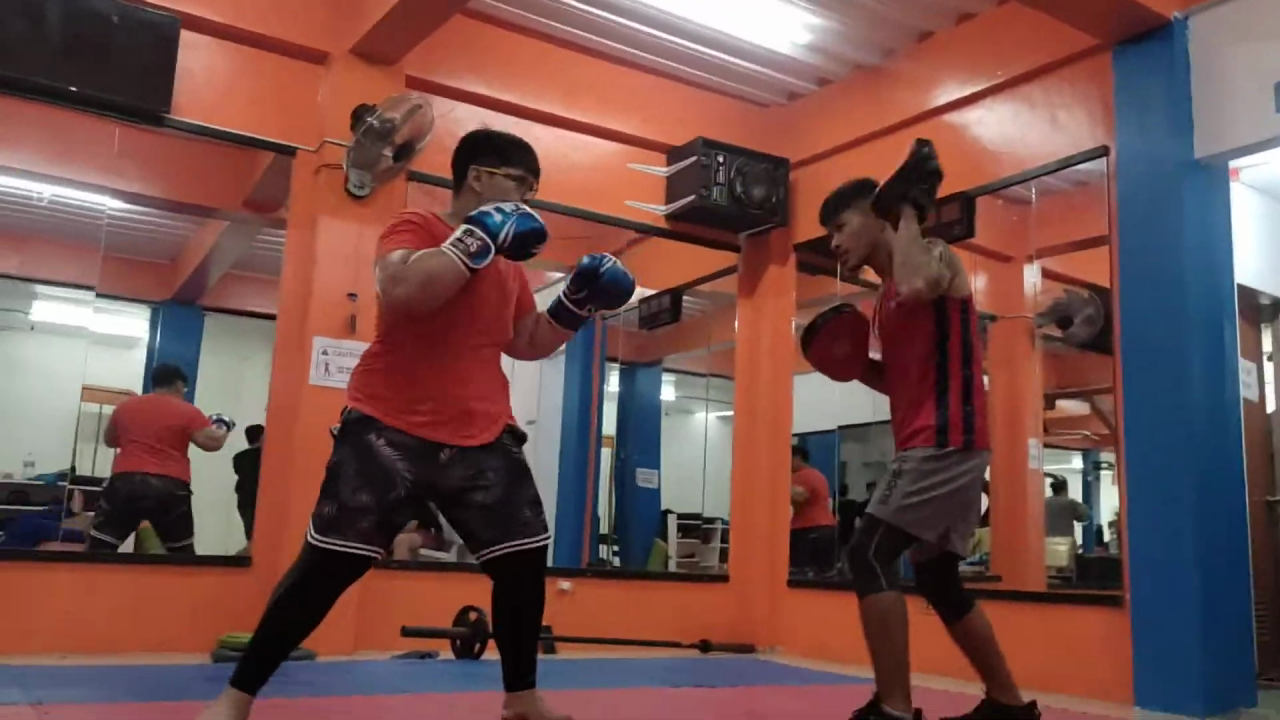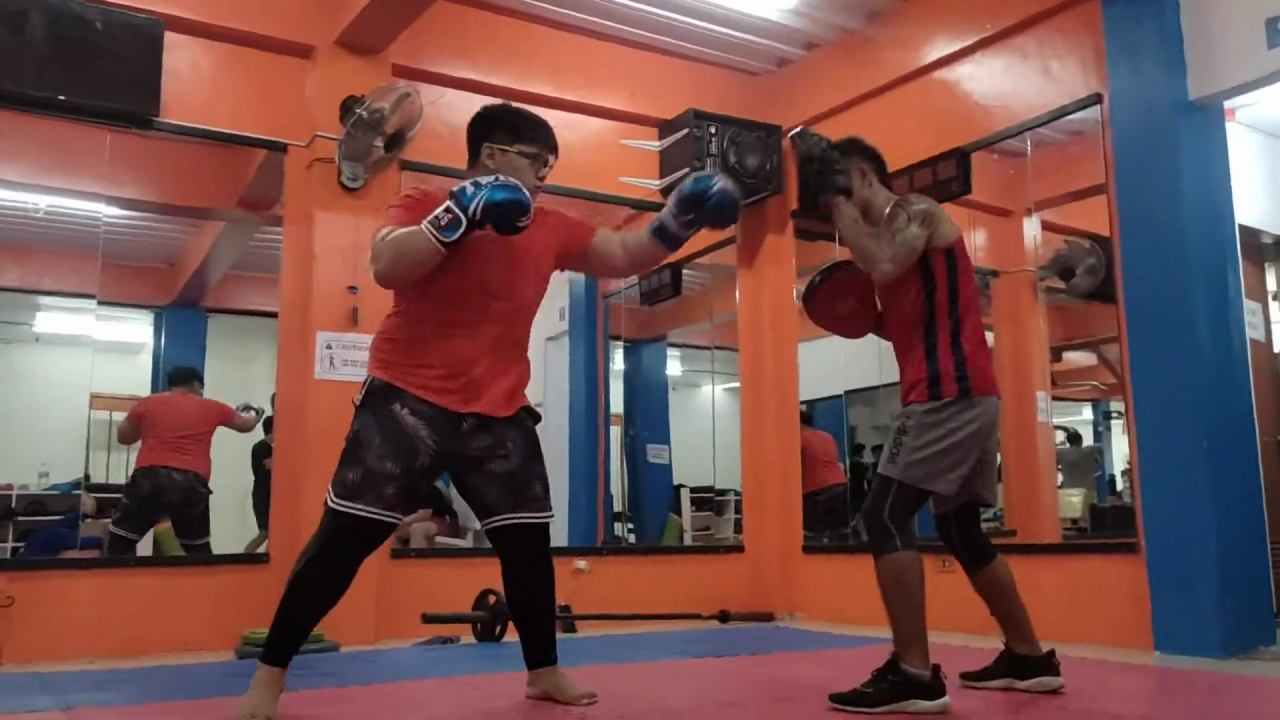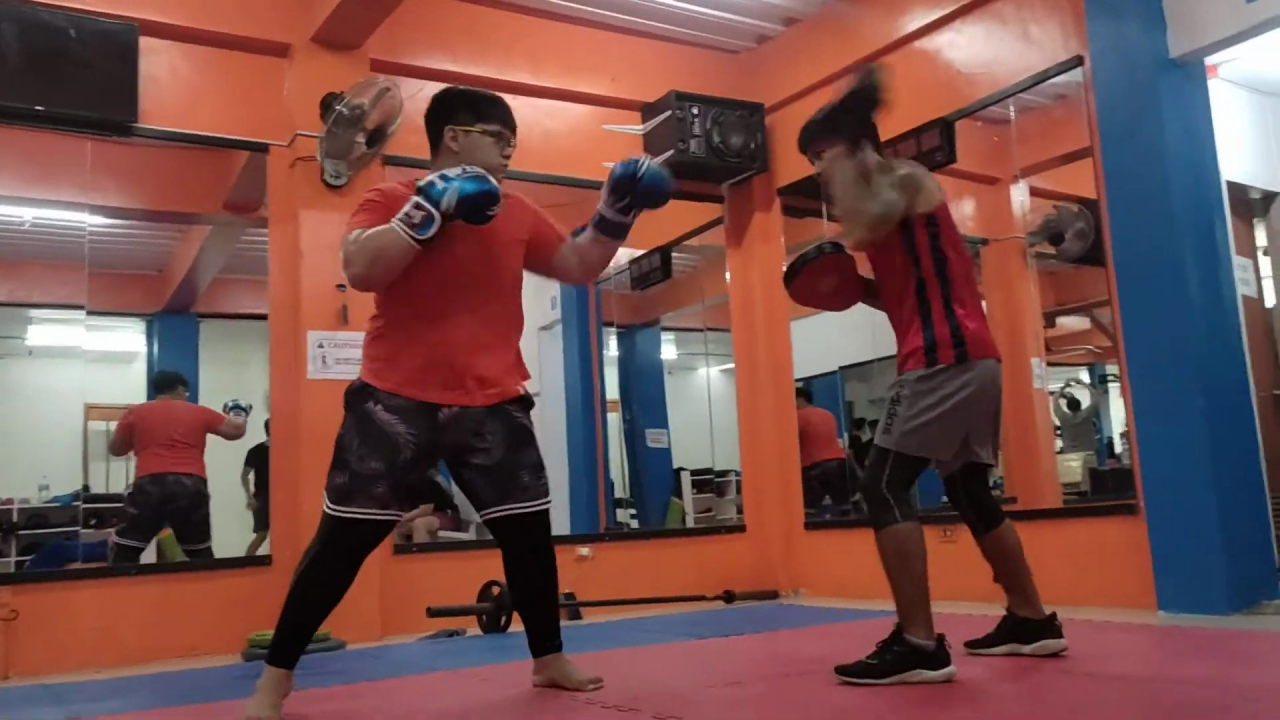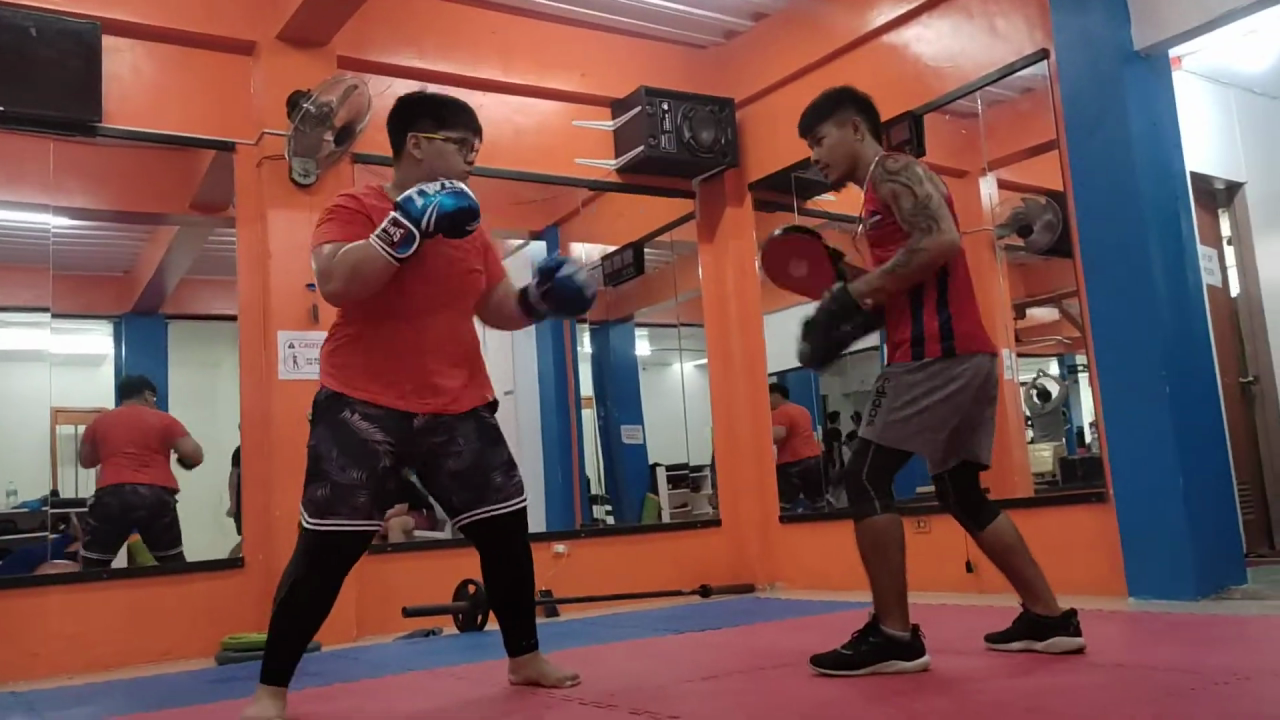
dt=0.3s
person 1, frame 1
left shoulder: (509, 264)
right shoulder: (418, 228)
left elbow: (530, 343)
right elbow: (403, 291)
left wrist: (580, 301)
right wrist: (484, 236)
left hip: (483, 442)
right hip: (390, 431)
left knee: (525, 561)
right knee: (328, 567)
person 1, frame 2
left shoulder: (548, 230)
right shoulder: (424, 202)
left elbow: (623, 257)
right elbow: (387, 267)
left wrist: (682, 218)
right wrist: (460, 212)
left hip: (498, 414)
right hip: (408, 400)
left knee: (528, 541)
right knee: (348, 533)
person 1, frame 3
left shoulder: (515, 213)
right shoulder: (404, 197)
left elbow: (579, 266)
right elbow: (362, 270)
left wrist: (623, 205)
right wrist: (434, 204)
left hip: (491, 405)
right hip: (396, 398)
left knee: (526, 532)
right knee: (347, 538)
left ankle: (550, 660)
person 1, frame 4
left shoulder: (468, 224)
right shoulder: (353, 206)
left elbow: (495, 308)
right elbow: (337, 285)
left wrist: (542, 296)
right wrist: (407, 223)
left hip: (457, 409)
right hip: (362, 405)
left knee: (507, 526)
right knee: (331, 544)
left ankle: (526, 658)
person 2, frame 1
left shoulder: (934, 256)
right shoulder: (892, 294)
left elbow: (916, 289)
left wrist: (907, 212)
left hip: (945, 441)
right hip: (950, 444)
left knee: (870, 553)
right knee: (936, 576)
person 2, frame 2
left shoulder: (918, 211)
right shoulder: (897, 234)
left elbow: (882, 267)
left wrist: (834, 203)
left hip: (950, 393)
right hip: (964, 397)
left knee: (884, 514)
right knee: (958, 529)
left ankle: (916, 675)
right ankle: (1030, 657)
person 2, frame 3
left shoulder: (904, 179)
right shoulder: (889, 196)
left elbow: (856, 224)
left wrist: (844, 160)
right wrist: (852, 288)
left hip: (946, 359)
right hip: (972, 358)
left knee: (883, 482)
right knee: (969, 491)
left ankle: (918, 644)
right ankle: (1033, 620)
person 2, frame 4
left shoulder: (897, 174)
right shoulder: (887, 189)
left elbow: (941, 243)
left wrist: (861, 290)
right wrist: (855, 284)
left hip: (935, 352)
right hip: (969, 352)
left knee: (866, 475)
right knee: (958, 489)
left ankle: (895, 635)
right ankle: (1049, 617)
person 3, frame 1
left shoulder: (126, 406)
right shoulder: (187, 411)
left elbow: (110, 441)
right elbow: (212, 443)
right wrist: (223, 426)
left hip: (125, 483)
right hip: (170, 488)
left knee: (100, 547)
right knee: (183, 551)
person 3, frame 2
left shoulder: (147, 403)
right shoulder: (210, 408)
left elbow: (124, 437)
right elbow: (246, 424)
right wrist: (253, 415)
left hip: (149, 478)
right hip: (190, 484)
left knee: (119, 545)
right knee: (199, 551)
person 3, frame 3
left shoulder: (136, 413)
right shoulder: (199, 413)
left elbow: (116, 449)
right elbow: (235, 430)
right wrist: (240, 411)
left hip: (150, 487)
right hip: (191, 488)
left knee: (123, 554)
right knee: (201, 555)
person 3, frame 4
left shoulder: (100, 422)
right shoulder: (164, 420)
left elbow: (86, 461)
right elbow: (194, 454)
right wrist: (185, 460)
left hip: (111, 496)
right hip: (157, 496)
left knee: (93, 566)
right knee: (173, 561)
